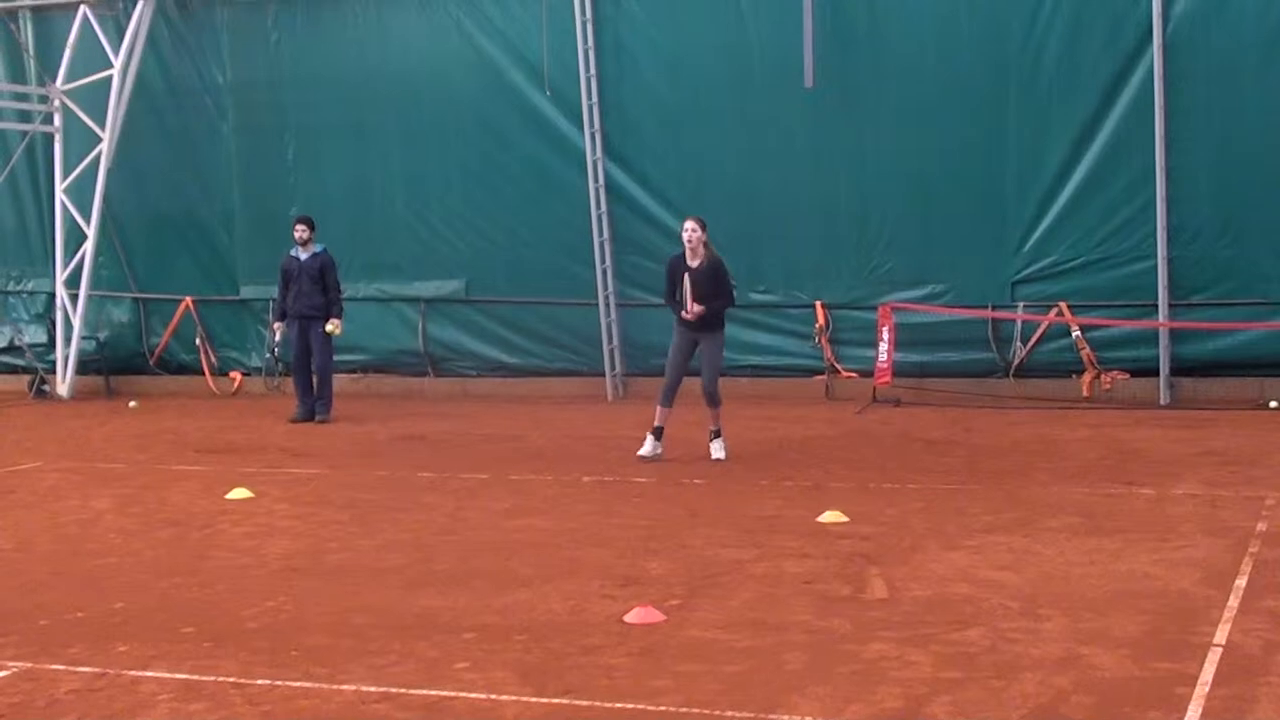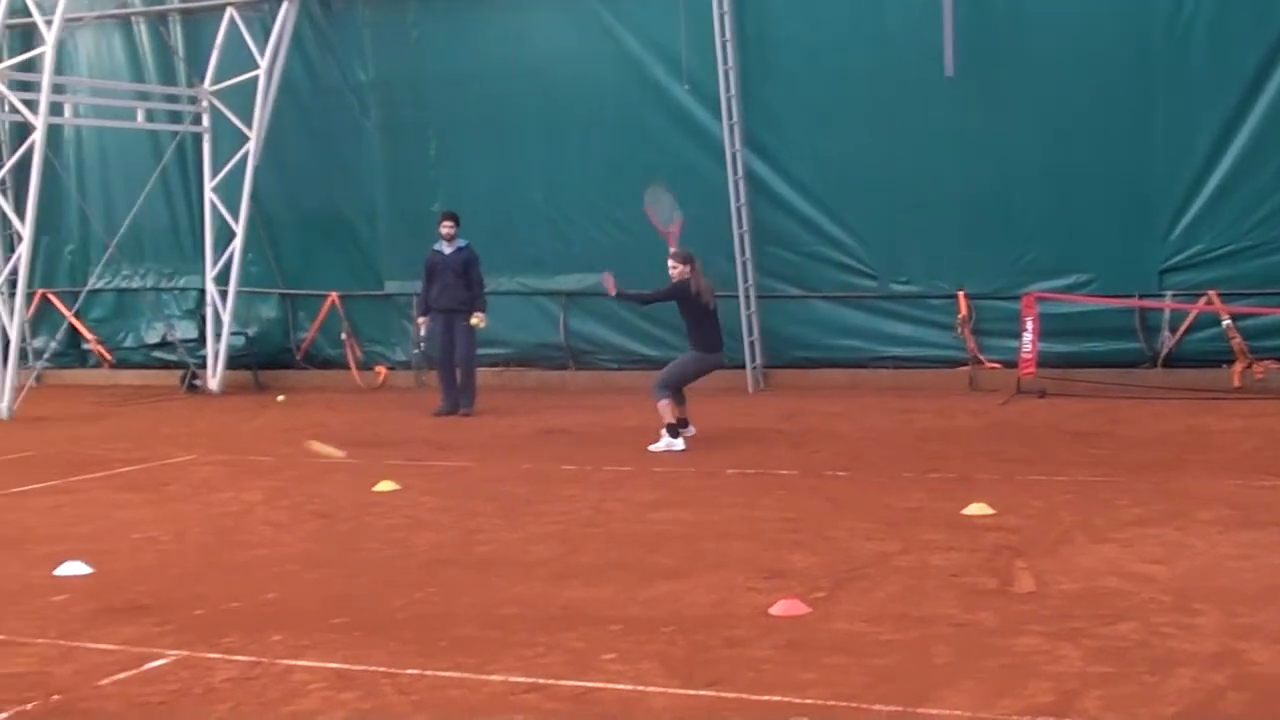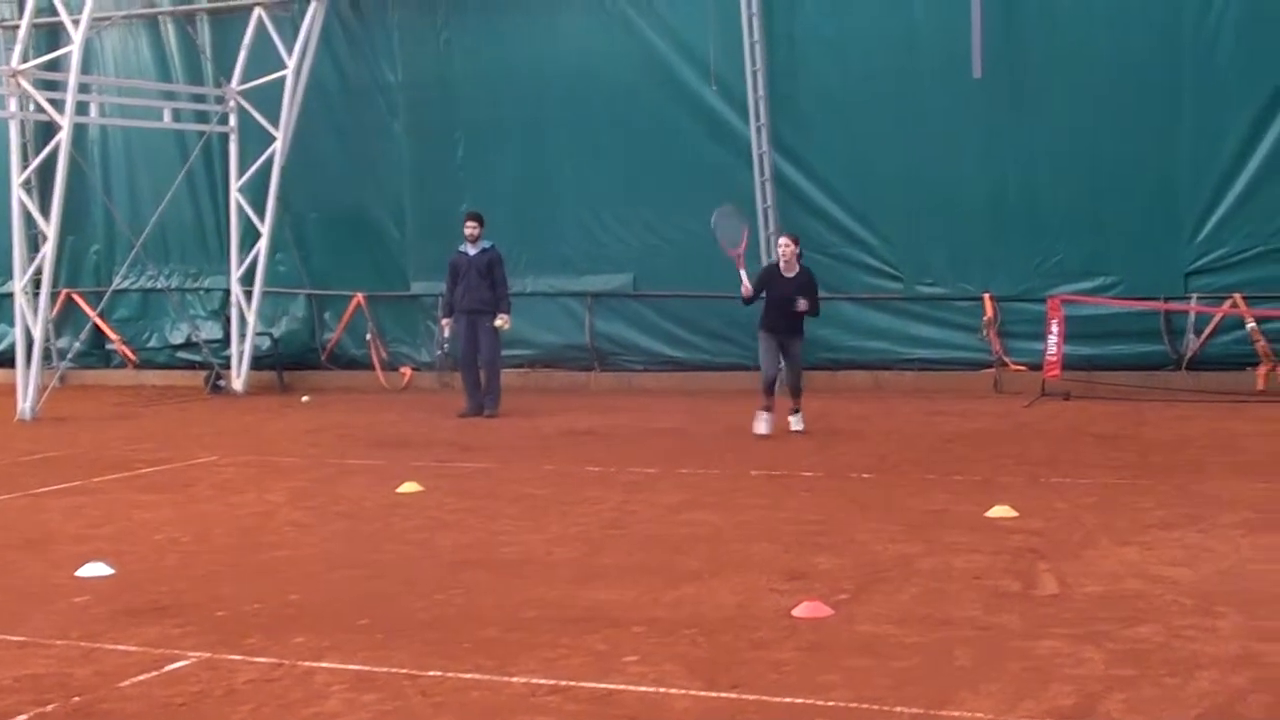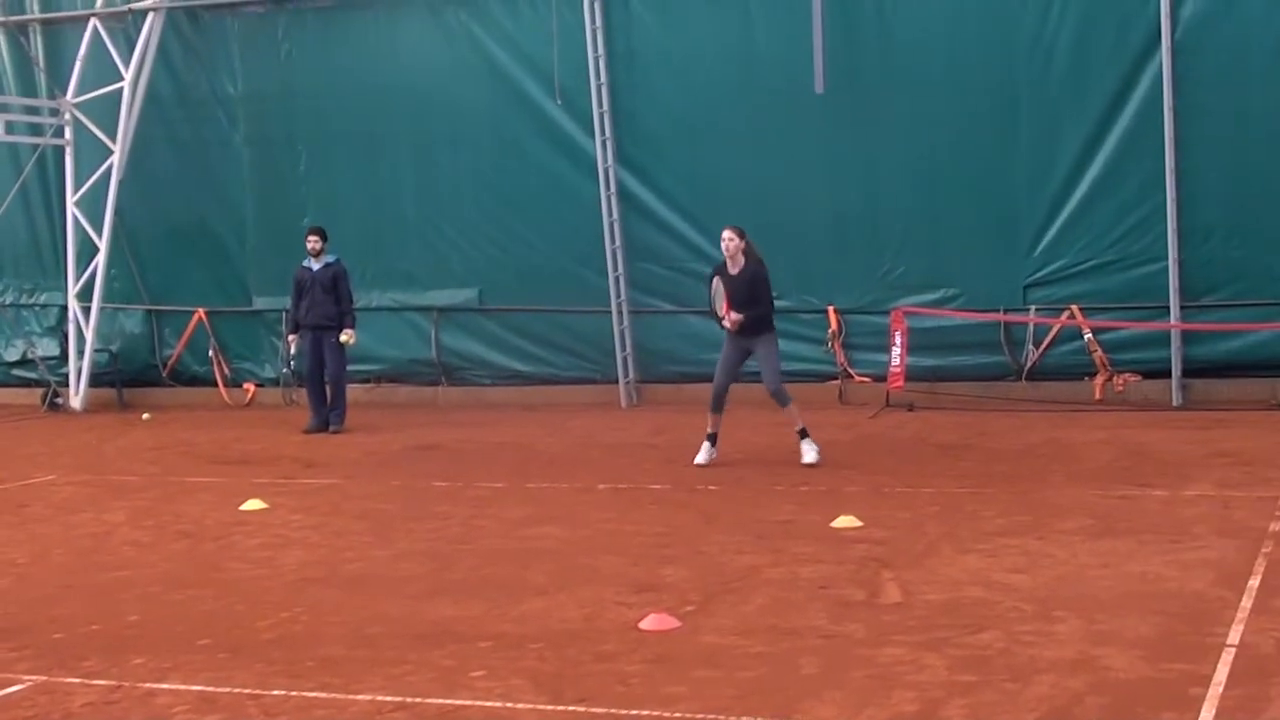
dt=1s
person 1, frame 1
left shoulder: (715, 264)
right shoulder: (674, 263)
left elbow: (729, 300)
right elbow: (669, 298)
left wrist: (705, 310)
right wrist: (682, 312)
left hip: (713, 332)
right hip: (685, 329)
left knee: (709, 387)
right knee: (671, 383)
left ankle: (716, 439)
right ankle: (654, 440)
person 1, frame 2
left shoulder: (681, 288)
right shoulder: (701, 283)
left elbow: (647, 299)
left wrist: (616, 293)
left hip: (703, 354)
right hip: (713, 354)
left knee: (660, 387)
right knee: (671, 381)
left ankle: (673, 436)
right ankle: (682, 425)
person 1, frame 3
left shoulder: (807, 277)
right shoulder: (767, 273)
left elbow: (815, 311)
right elbow: (749, 301)
left wrist: (805, 308)
right wrist: (746, 295)
left hip: (794, 336)
right hip: (769, 333)
left knee: (794, 382)
right knee: (769, 375)
left ankle: (795, 411)
right ankle: (765, 412)
person 1, frame 4
left shoulder: (756, 271)
right shoulder: (718, 273)
left elbow: (767, 307)
left wrist: (742, 318)
right wrist: (724, 321)
left hip: (763, 337)
right hip: (735, 338)
left knee: (774, 388)
right knee: (718, 389)
left ankle: (805, 440)
right ankle: (709, 445)
person 2, frame 1
left shoulder: (323, 258)
right shoulder: (288, 261)
left elbow: (333, 290)
right elbow: (282, 292)
left wrist: (336, 315)
right wrist: (278, 318)
left hip: (319, 320)
right hip: (296, 320)
left knee: (322, 364)
right knee: (299, 364)
left ankle: (322, 409)
right ankle: (305, 408)
person 2, frame 2
left shoulder: (468, 253)
right shoulder: (433, 255)
left elbow: (477, 284)
right elbow: (426, 287)
left wrist: (479, 309)
right wrist: (422, 313)
left hip: (462, 313)
right hip: (439, 314)
left knee: (465, 357)
right knee: (443, 358)
left ankle: (466, 402)
right ankle: (449, 401)
person 2, frame 3
left shoulder: (492, 254)
right shoulder: (457, 257)
left elbow: (501, 285)
right elbow: (450, 288)
left wrist: (504, 310)
right wrist: (446, 314)
left hip: (486, 314)
right hip: (463, 315)
left knee: (490, 358)
right knee: (466, 359)
left ankle: (491, 403)
right ankle: (474, 403)
person 2, frame 4
left shoulder: (336, 268)
right shoulder: (301, 272)
left elbow: (346, 300)
right elbow: (295, 303)
left wrist: (349, 325)
right wrist: (292, 330)
left hip: (332, 329)
right hip: (309, 330)
left knee: (335, 374)
right knee: (311, 374)
left ankle: (336, 419)
right ankle: (319, 418)
